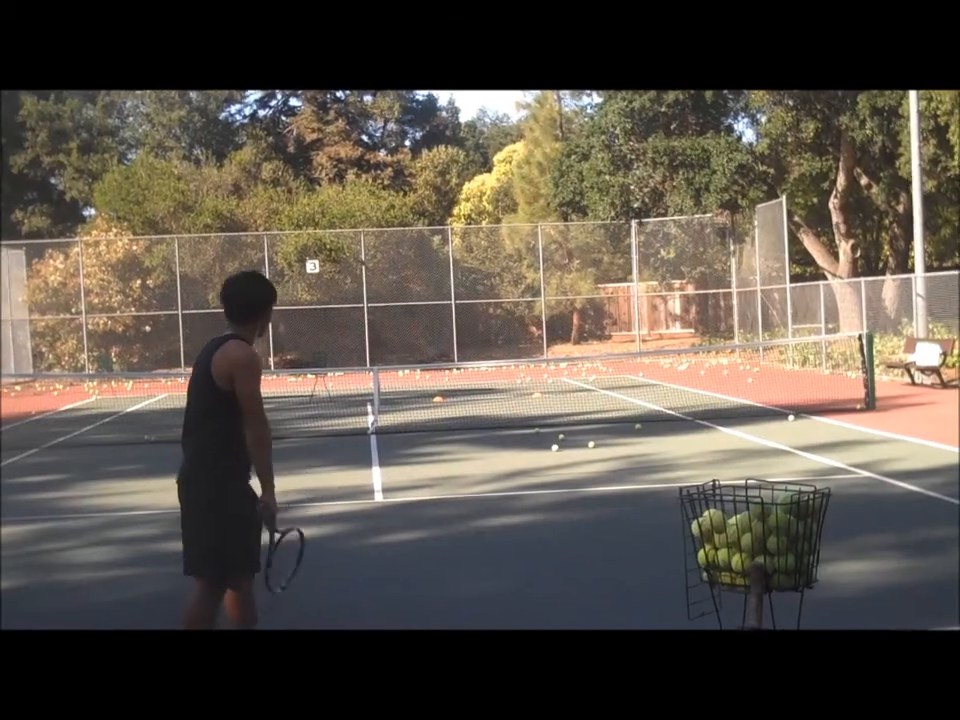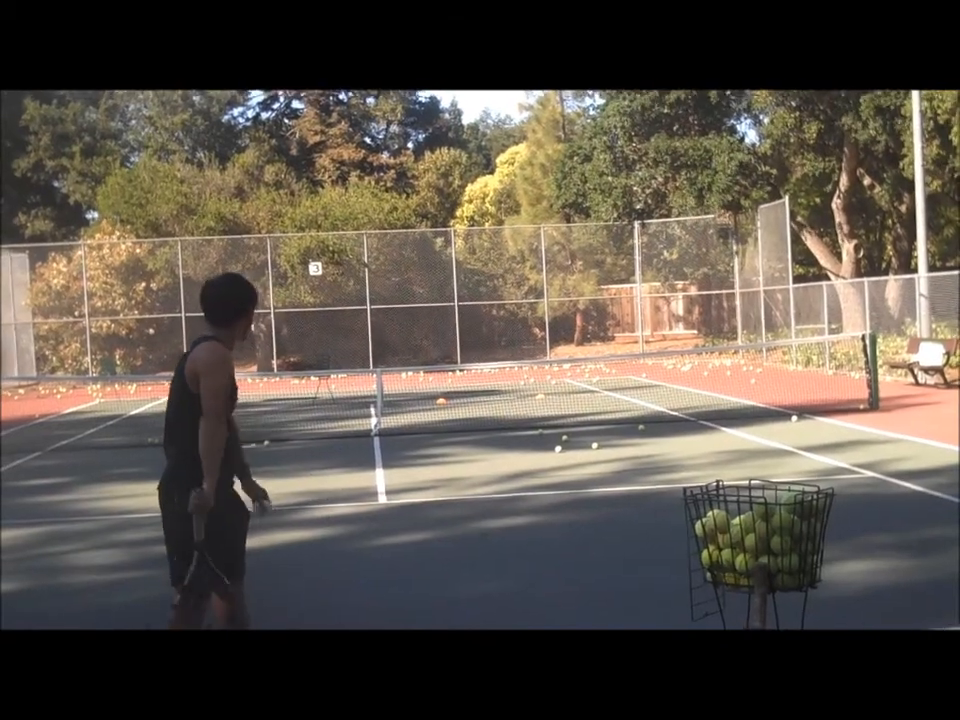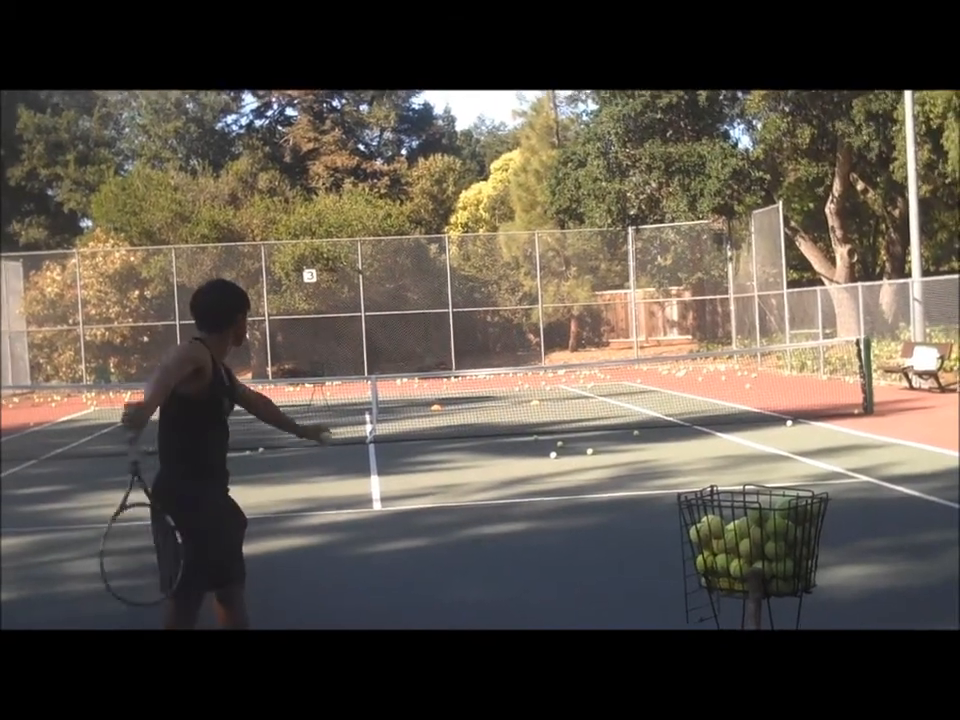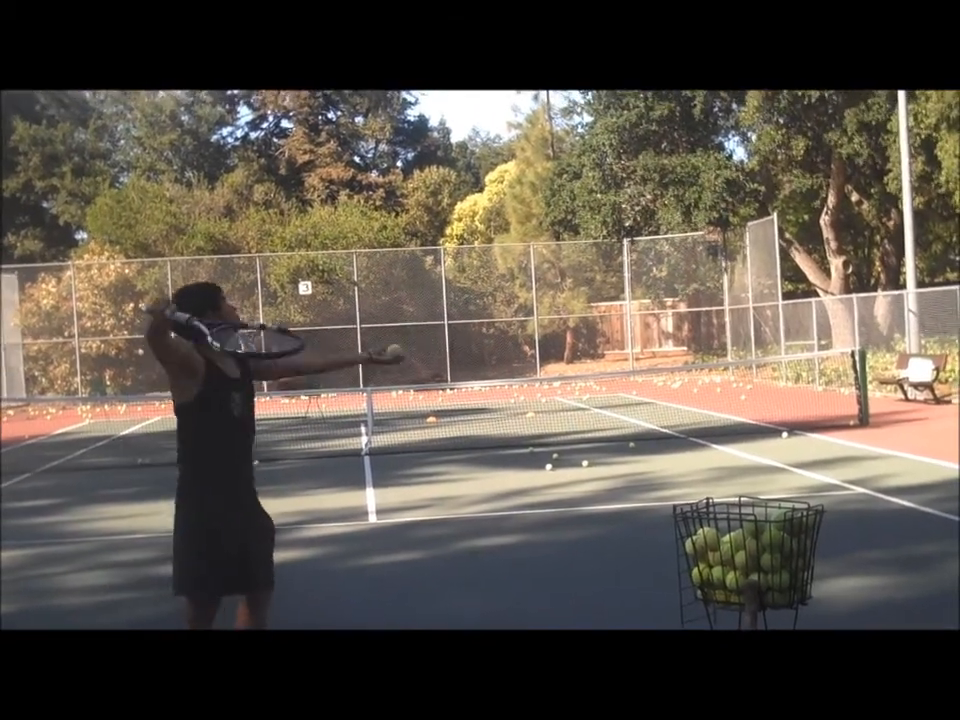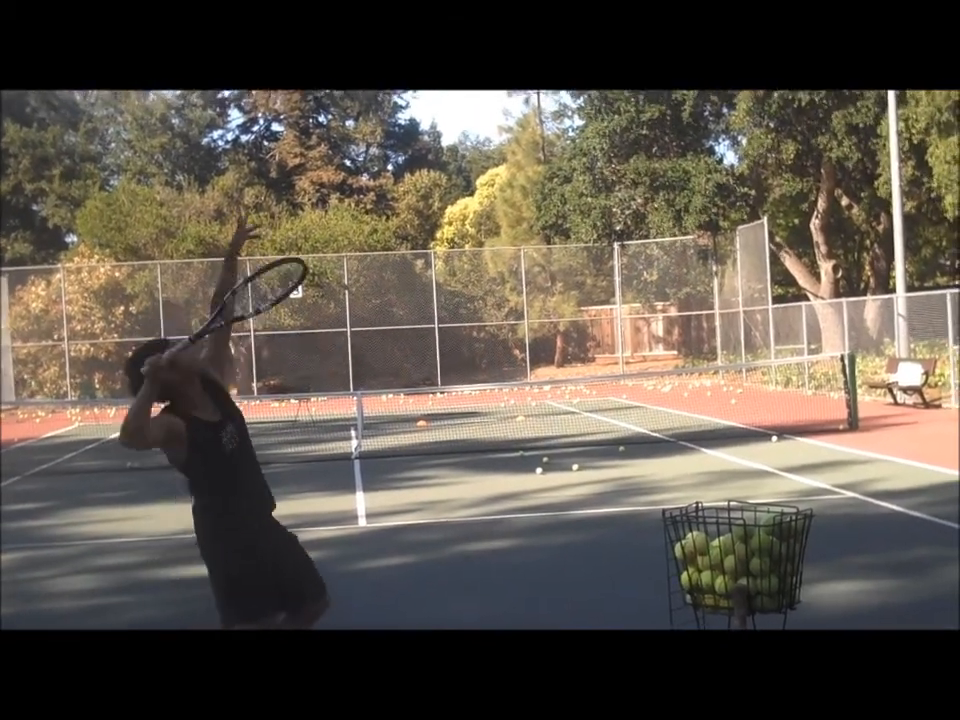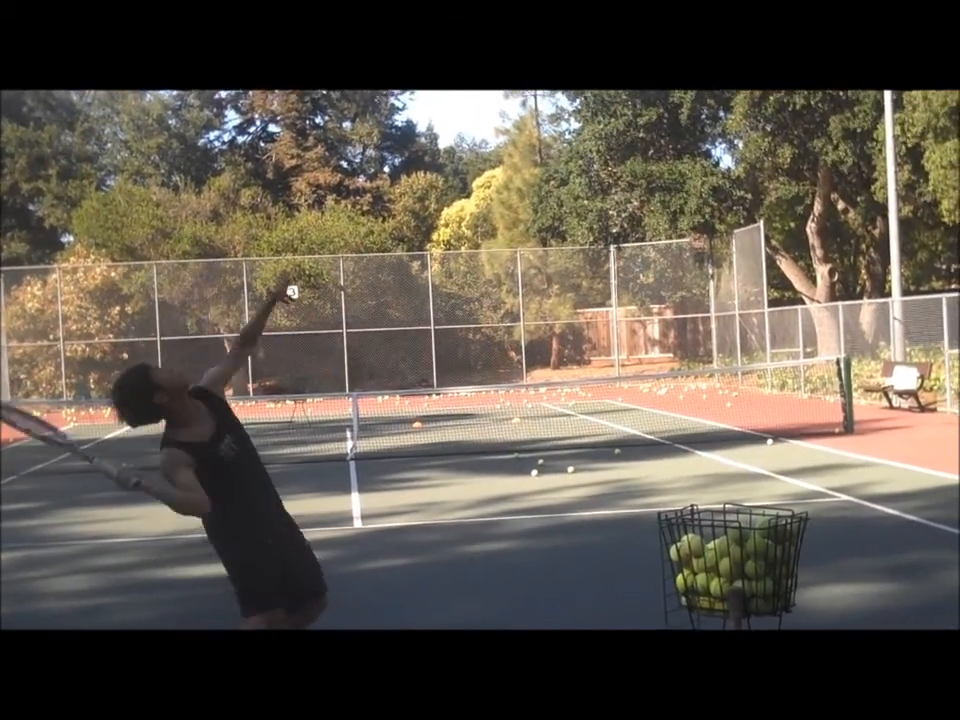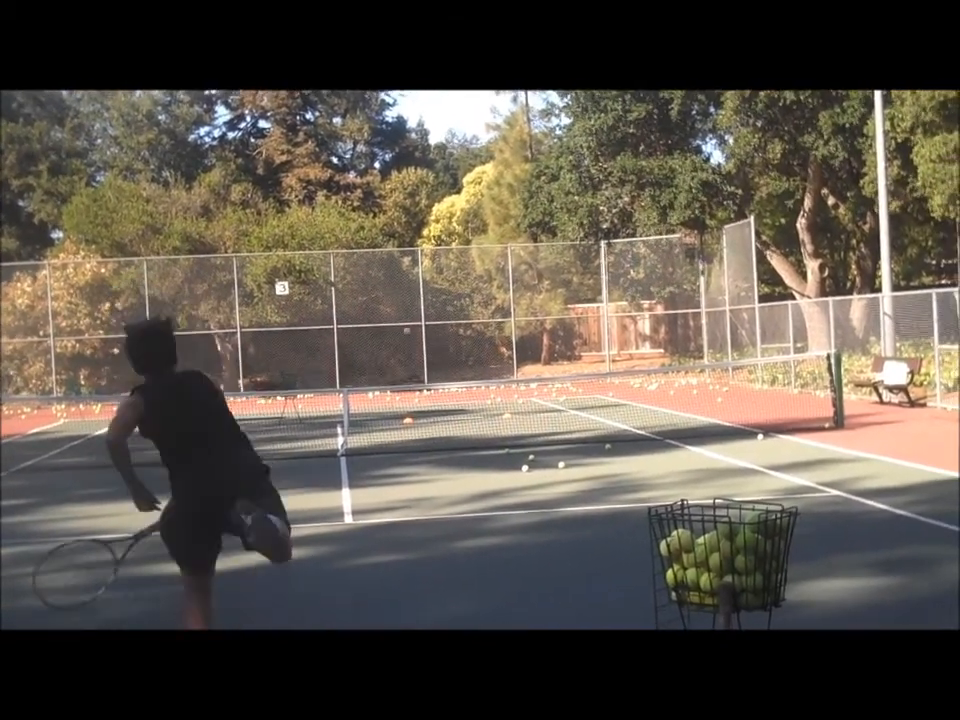
dt=0.5s
person 1, frame 1
left shoulder: (217, 350)
right shoulder: (242, 355)
right elbow: (255, 427)
left wrist: (250, 490)
right wrist: (268, 493)
left hip: (212, 478)
right hip: (215, 483)
left knee: (240, 572)
right knee: (213, 581)
person 1, frame 2
left shoulder: (206, 352)
right shoulder: (214, 355)
left elbow: (225, 425)
right elbow: (211, 421)
left wrist: (247, 480)
right wrist: (211, 485)
left hip: (201, 486)
right hip: (195, 491)
left knee: (228, 579)
person 1, frame 3
left shoulder: (218, 368)
right shoulder: (193, 354)
left elbow: (255, 402)
right elbow: (167, 372)
left wrist: (299, 429)
right wrist: (147, 401)
left hip: (209, 495)
right hip: (182, 498)
left knee: (231, 583)
right knee: (187, 597)
person 1, frame 4
left shoulder: (242, 363)
right shoulder: (188, 363)
left elbow: (303, 362)
right elbow: (156, 331)
left wrist: (364, 357)
right wrist: (160, 318)
left hip: (241, 498)
right hip: (203, 505)
left knee: (258, 592)
right knee: (203, 606)
person 1, frame 5
left shoulder: (212, 380)
right shoulder: (173, 426)
left elbow: (223, 314)
right elbow: (132, 437)
left wrist: (233, 251)
right wrist: (149, 385)
left hip: (261, 524)
right hip: (224, 534)
left knee: (312, 602)
right knee: (255, 620)
person 1, frame 6
left shoulder: (206, 396)
right shoulder: (175, 454)
left elbow: (238, 352)
right elbow: (200, 505)
left wrist: (269, 306)
right wrist: (149, 485)
left hip: (272, 522)
right hip: (238, 537)
left knee: (310, 603)
right knee: (265, 620)
person 1, frame 7
left shoulder: (139, 398)
right shoulder: (204, 381)
left elbow: (114, 440)
left wrist: (140, 492)
left hip: (193, 490)
right hip: (243, 473)
left knee: (196, 583)
right knee: (278, 548)
right ankle: (257, 523)
